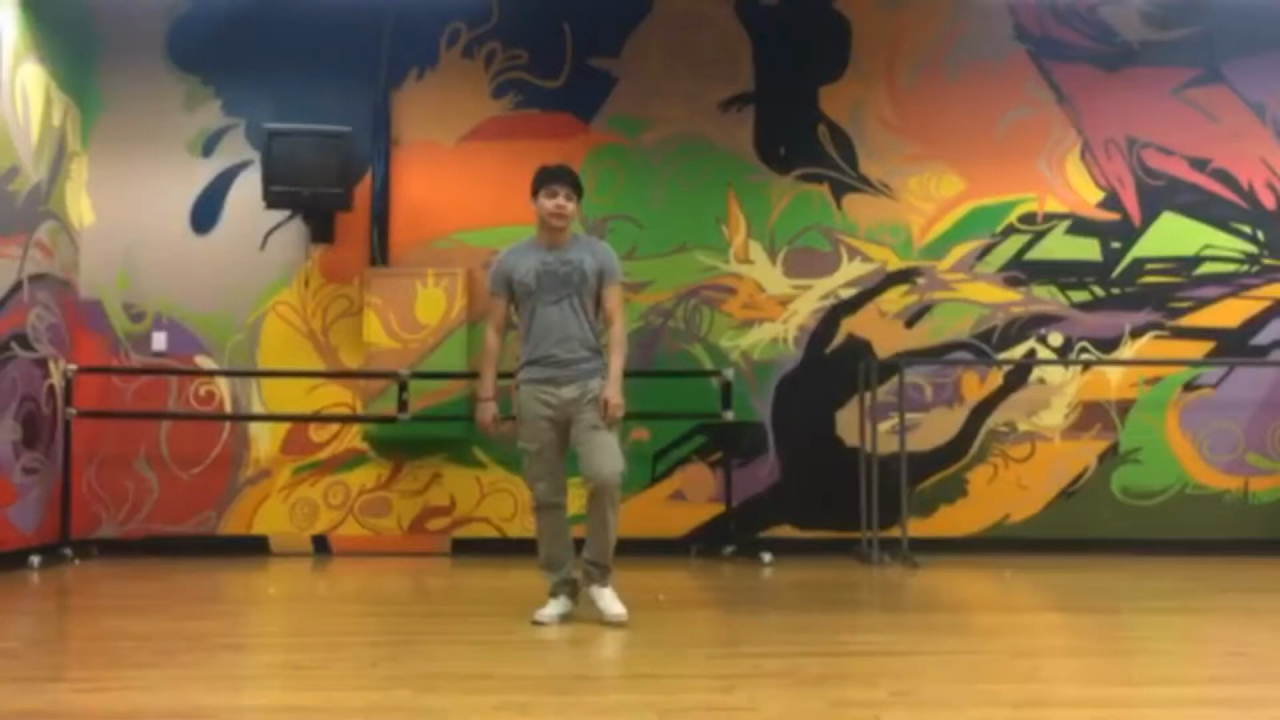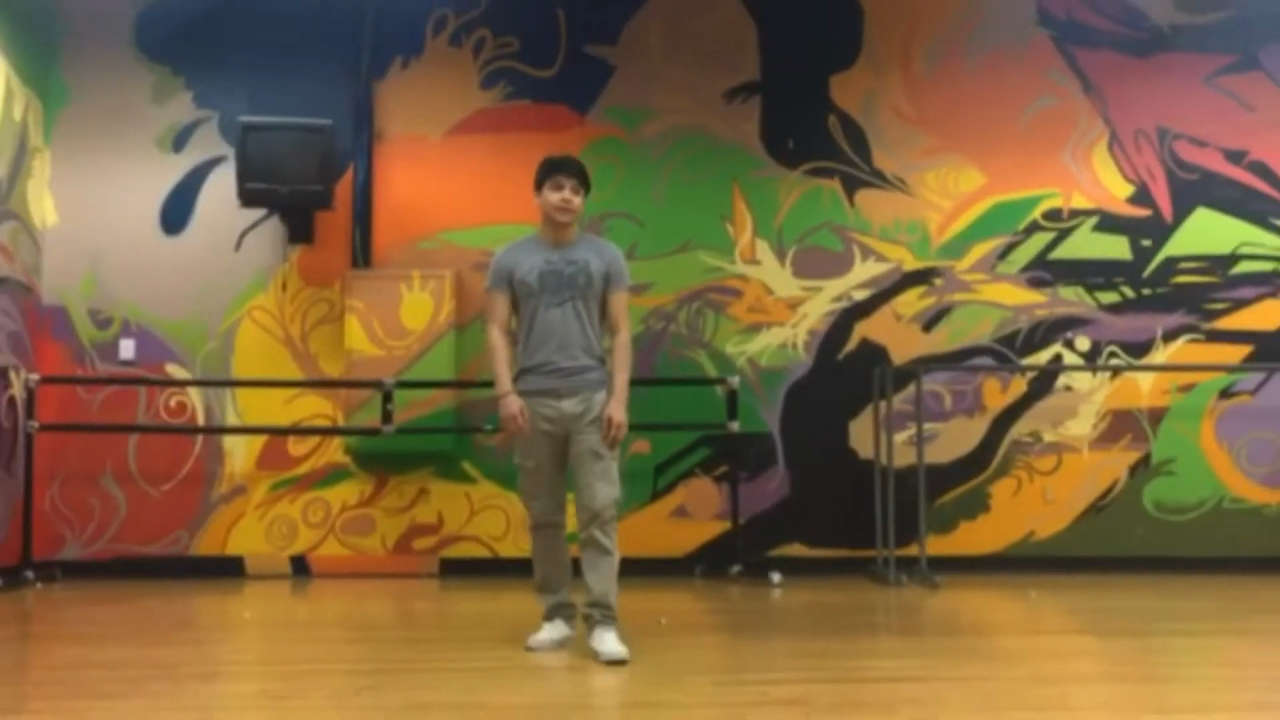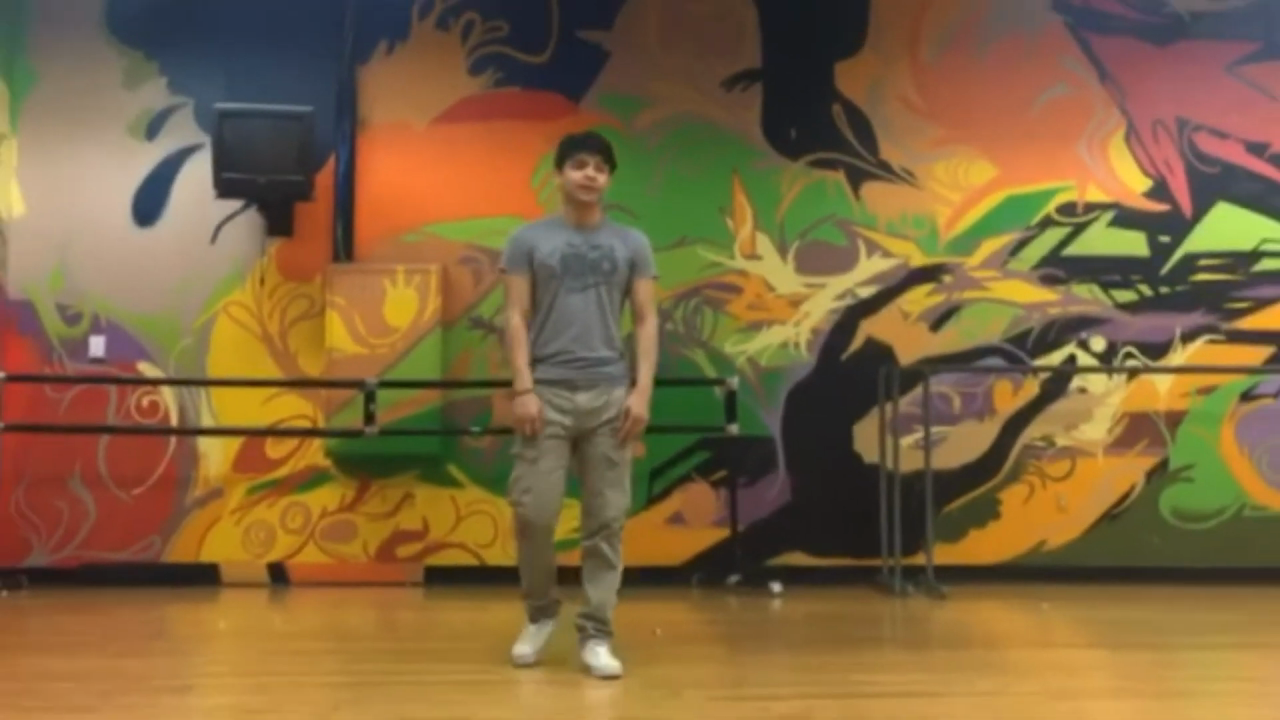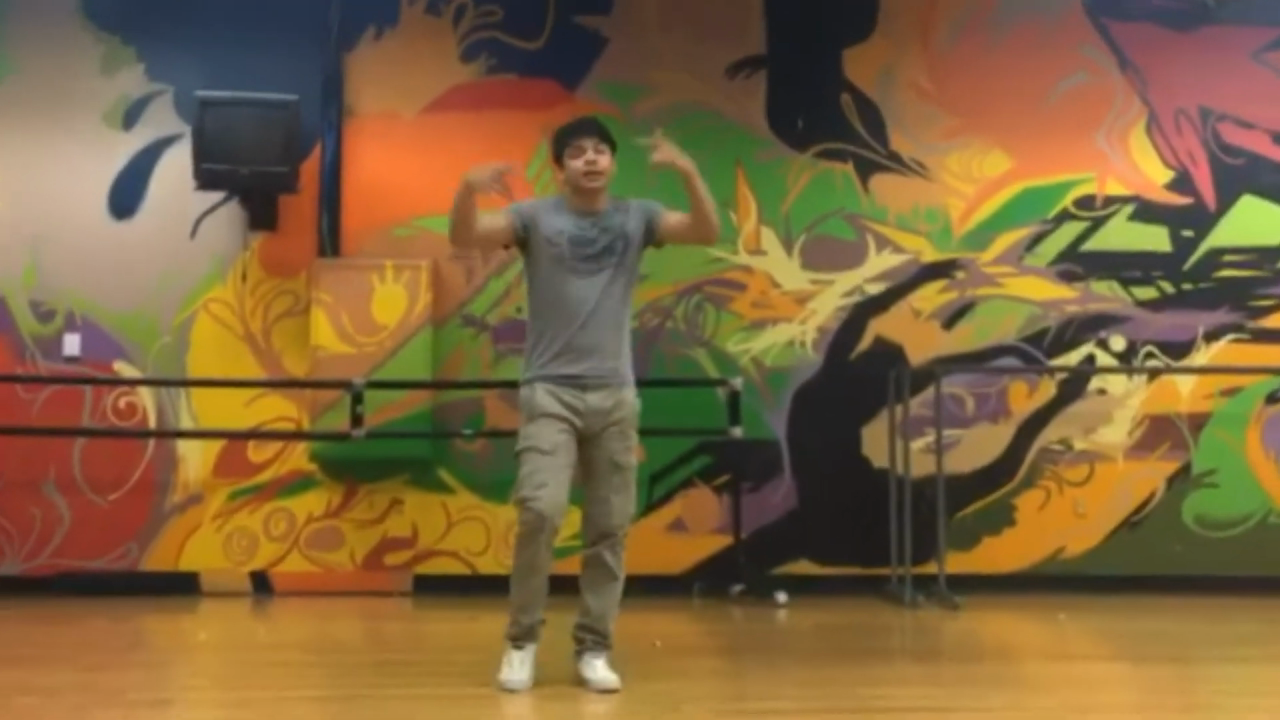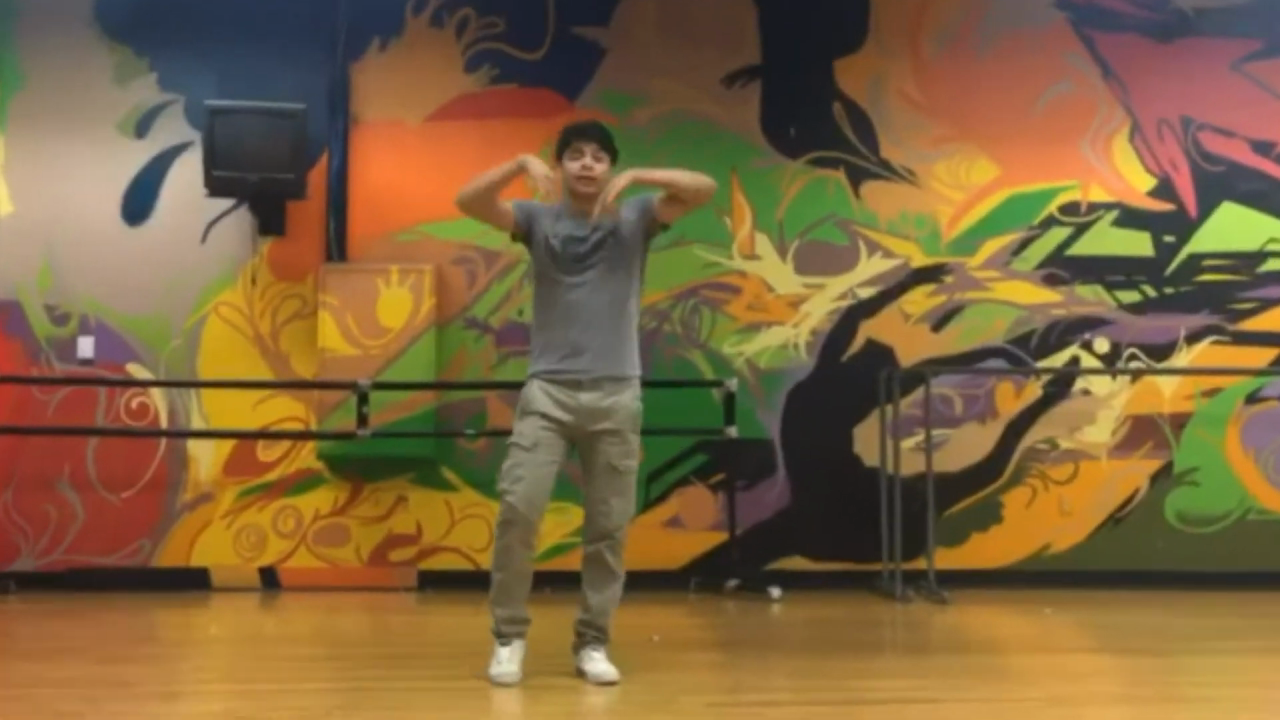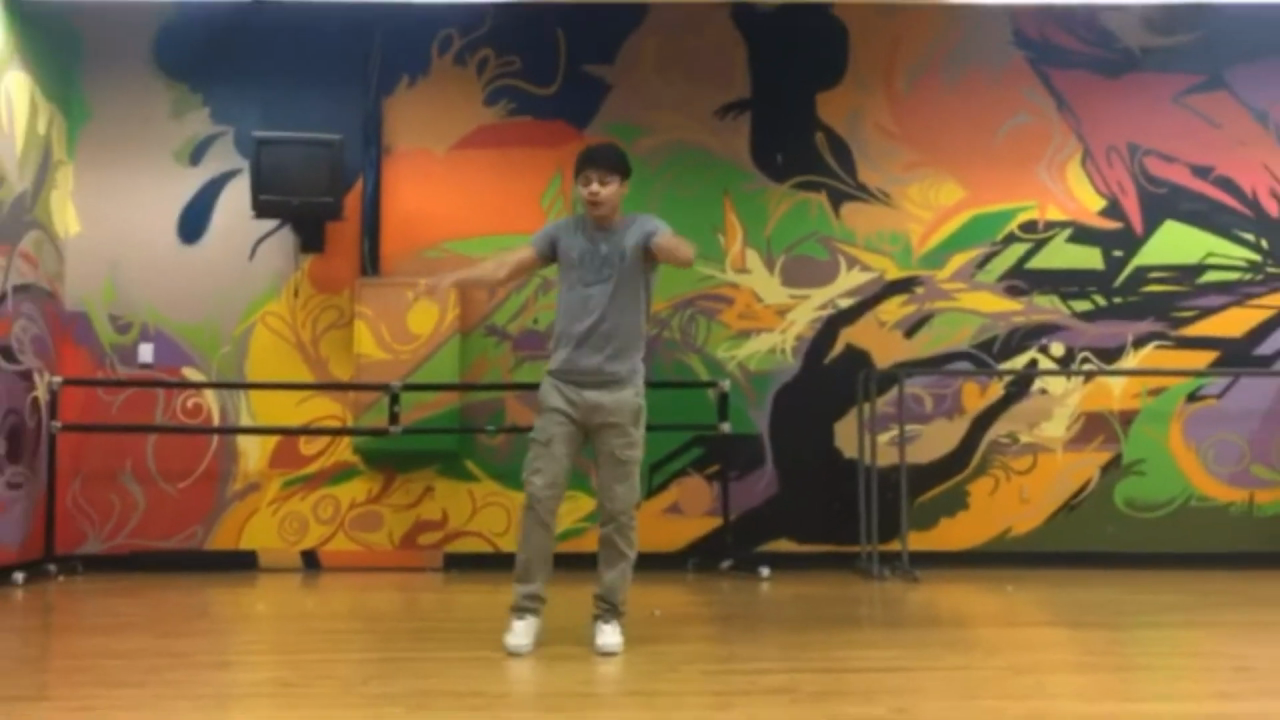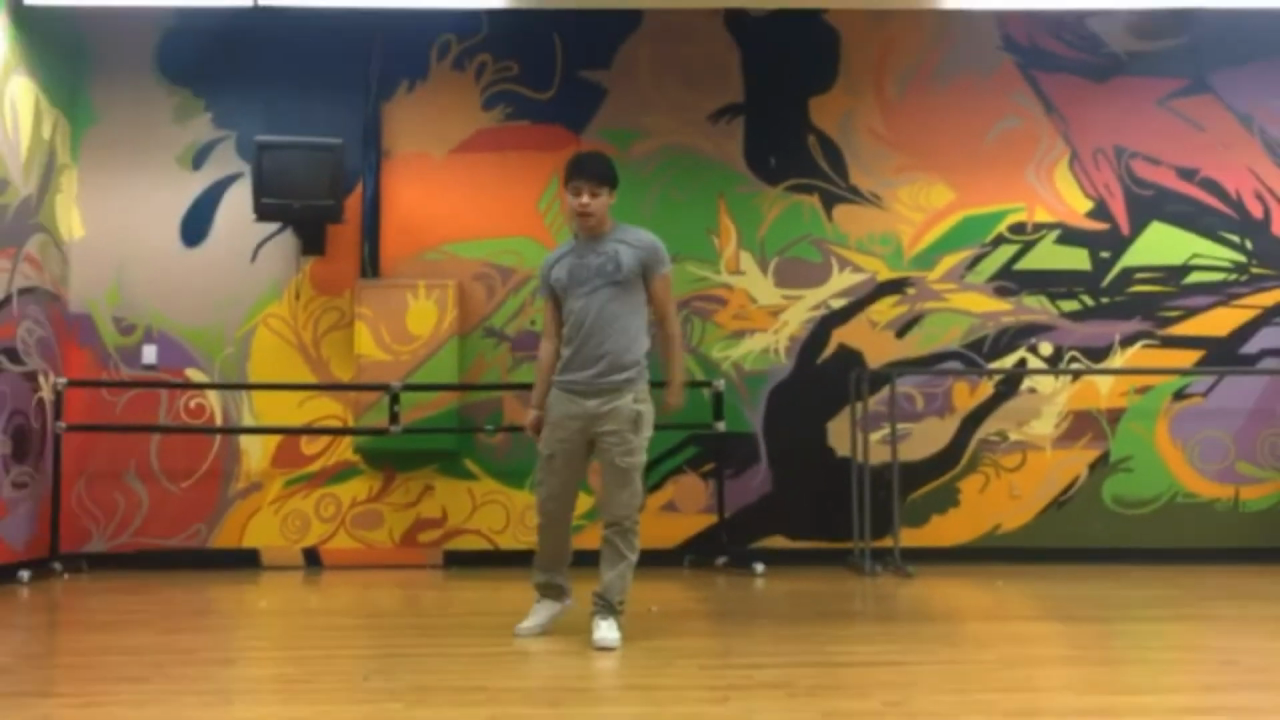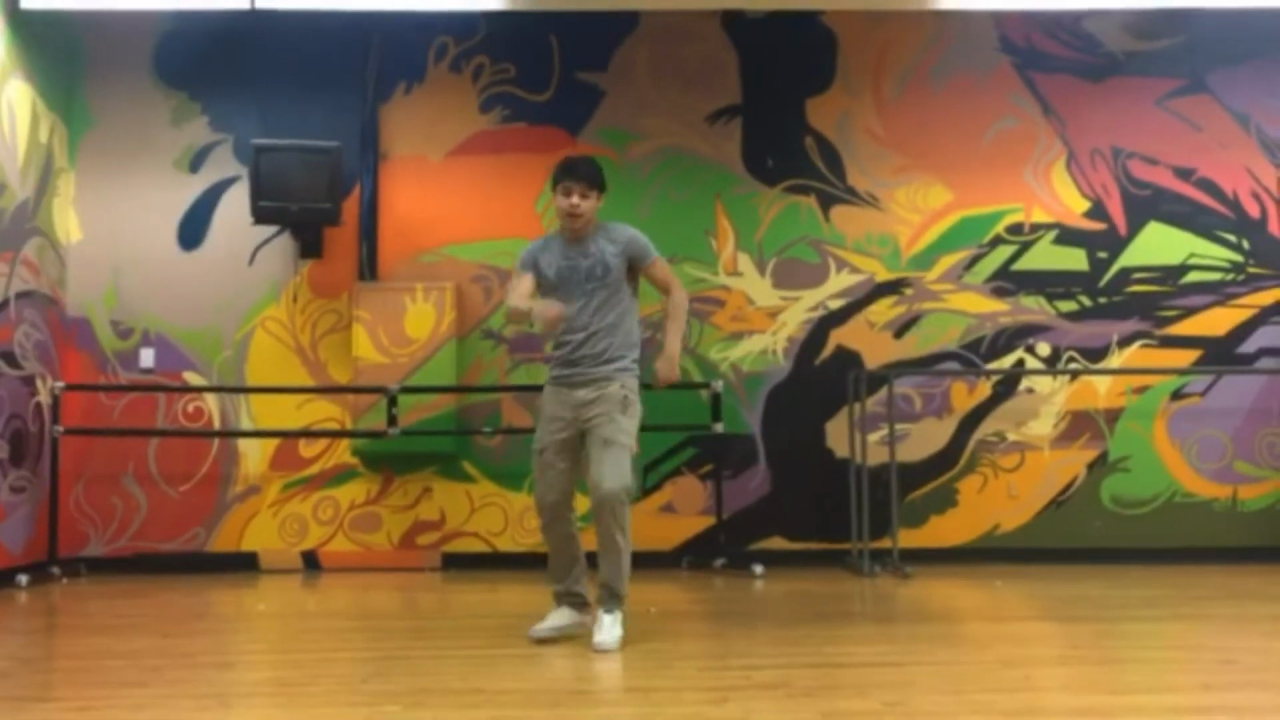
dt=0.4s
person 1, frame 1
left shoulder: (600, 256)
right shoulder: (510, 261)
left elbow: (615, 324)
right elbow: (494, 330)
left wrist: (614, 383)
right wrist: (486, 395)
left hip: (590, 385)
right hip: (535, 390)
left knee: (606, 476)
right knee: (546, 496)
left ankle: (597, 575)
right ankle: (561, 590)
person 1, frame 2
left shoulder: (607, 257)
right shoulder: (510, 259)
left elbow: (620, 332)
right elbow: (498, 330)
left wrist: (619, 398)
right wrist: (506, 392)
left hip: (593, 399)
right hip: (535, 401)
left knee: (599, 508)
right knee: (543, 515)
left ankle: (602, 620)
right ankle: (557, 614)
person 1, frame 3
left shoulder: (632, 243)
right shoulder: (527, 239)
left elbow: (647, 321)
right elbow: (516, 319)
left wrist: (642, 392)
right wrist: (522, 389)
left hip: (609, 396)
right hip: (548, 395)
left knee: (606, 518)
right knee: (533, 511)
left ankle: (595, 634)
right ankle: (539, 615)
person 1, frame 4
left shoulder: (635, 218)
right shoulder: (536, 217)
left elbow: (708, 230)
right elbow: (466, 238)
left wrist: (688, 173)
right wrist: (468, 190)
left hip: (616, 393)
right hip: (550, 391)
left knee: (608, 525)
right knee: (540, 509)
left ankle: (593, 646)
right ankle: (523, 636)
person 1, frame 5
left shoulder: (636, 216)
right shoulder: (538, 218)
left elbow: (703, 189)
right elbow: (468, 201)
left wrist: (631, 180)
right wrist: (522, 164)
left hip: (617, 394)
right hip: (547, 390)
left knee: (609, 525)
right knee: (519, 506)
left ankle: (593, 641)
right ankle: (508, 634)
person 1, frame 6
left shoulder: (644, 229)
right shoulder: (562, 232)
left elbow: (683, 252)
right elbow: (509, 266)
left wrist: (670, 251)
right wrist: (455, 281)
left hip: (619, 393)
right hip: (562, 390)
left knee: (619, 509)
right knee: (540, 500)
left ankle: (609, 615)
right ankle: (528, 608)
person 1, frame 7
left shoulder: (643, 246)
right shoulder: (555, 263)
left elbow: (667, 318)
right elbow: (551, 336)
left wrist: (676, 381)
right wrist: (537, 401)
left hip: (624, 398)
right hip: (566, 398)
left knee: (621, 511)
right knee: (553, 504)
left ankle: (608, 612)
right ankle: (551, 594)
person 1, frame 8
left shoulder: (625, 239)
right shoulder: (538, 252)
left elbow: (676, 289)
right elbow: (511, 302)
left wrist: (671, 351)
right wrist: (532, 308)
left hip: (615, 387)
right hip: (561, 389)
left knee: (610, 490)
right knee: (551, 499)
left ankle: (610, 605)
right ankle: (570, 601)
